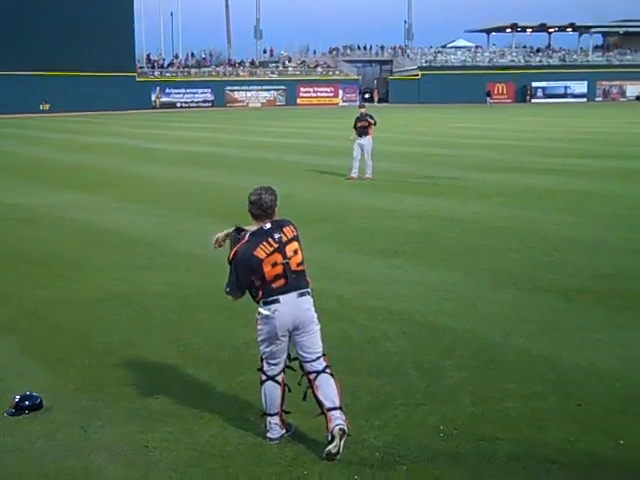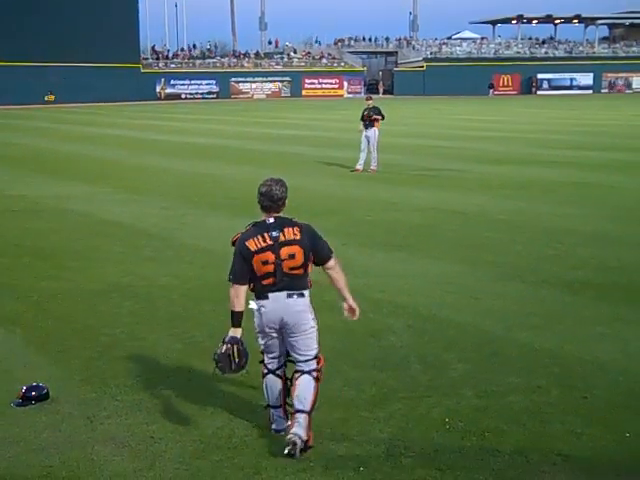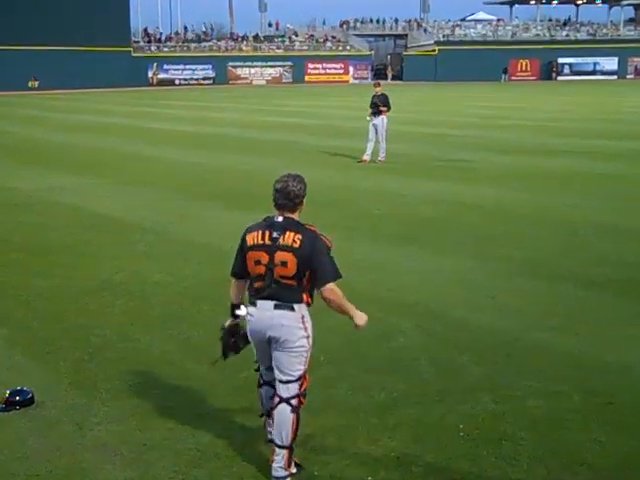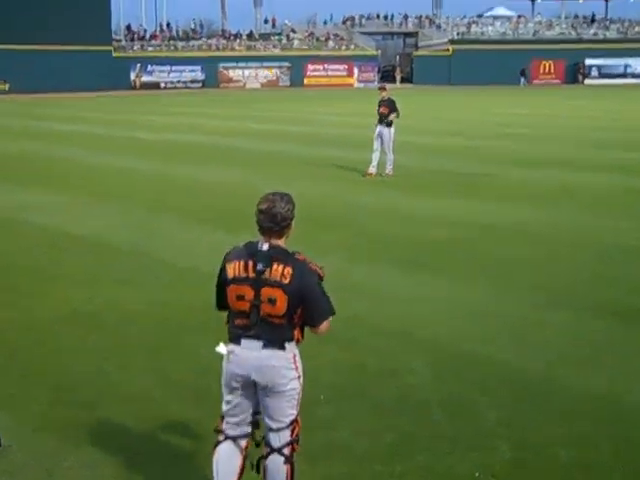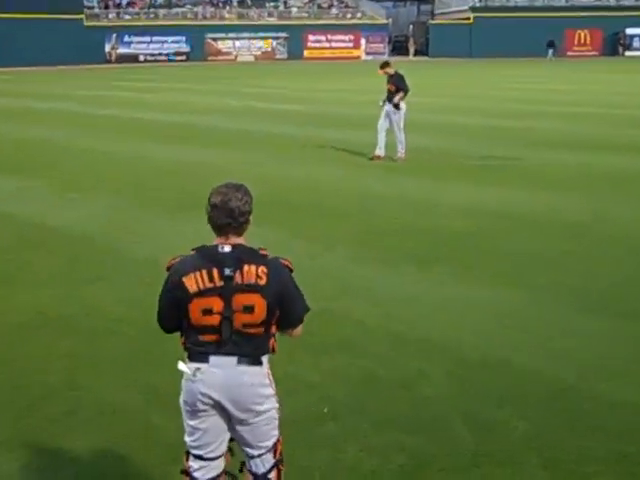
dt=0.4s
person 1, frame 1
left shoulder: (244, 251)
right shoulder: (288, 227)
left elbow: (235, 294)
left hip: (272, 312)
right hip: (303, 304)
left knee: (272, 371)
right knee: (317, 366)
left ankle: (275, 427)
person 1, frame 2
left shoulder: (246, 239)
left elbow: (238, 286)
right elbow: (331, 265)
left wrist: (236, 326)
right wrist: (348, 297)
left hip: (266, 308)
right hip: (298, 305)
left knee: (272, 366)
right knee: (307, 367)
left ankle: (278, 419)
person 1, frame 3
left shoulder: (252, 232)
right shoulder: (310, 239)
left elbow: (239, 281)
right elbow: (327, 291)
left wrist: (234, 315)
right wrist: (353, 313)
left hip: (256, 315)
right hip: (291, 319)
left knee: (268, 376)
right knee: (289, 388)
left ankle: (272, 428)
person 1, frame 4
left shoulder: (232, 260)
right shoulder: (302, 271)
right elbow: (320, 327)
left hip: (238, 355)
right hip: (279, 360)
left knee: (232, 431)
right knee: (280, 437)
person 1, frame 5
left shoulder: (183, 269)
right shoulder: (273, 270)
left elbow: (168, 324)
right elbow: (294, 328)
left hip: (202, 376)
right hip: (251, 376)
